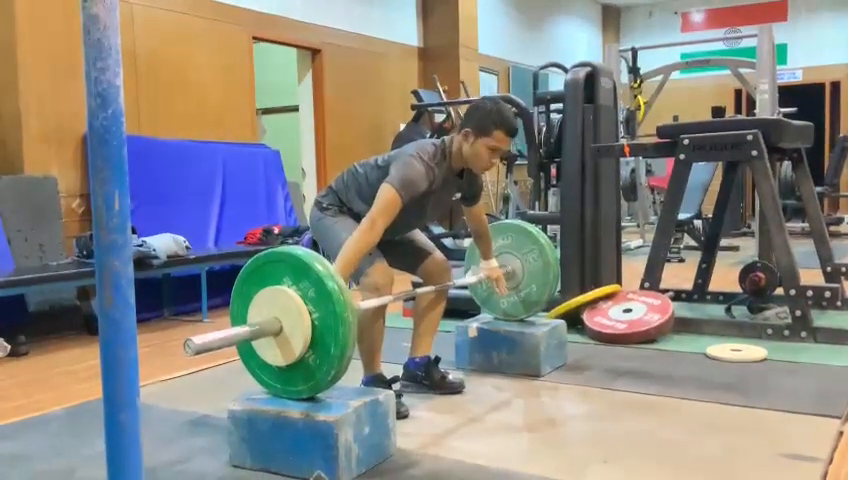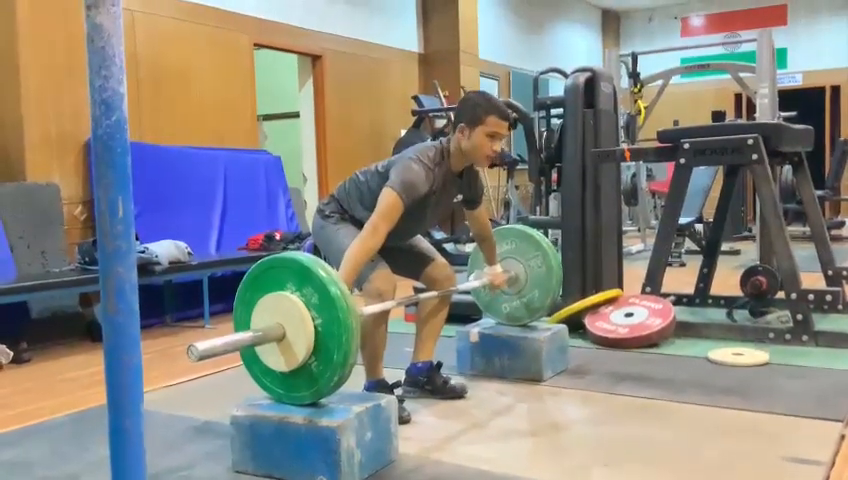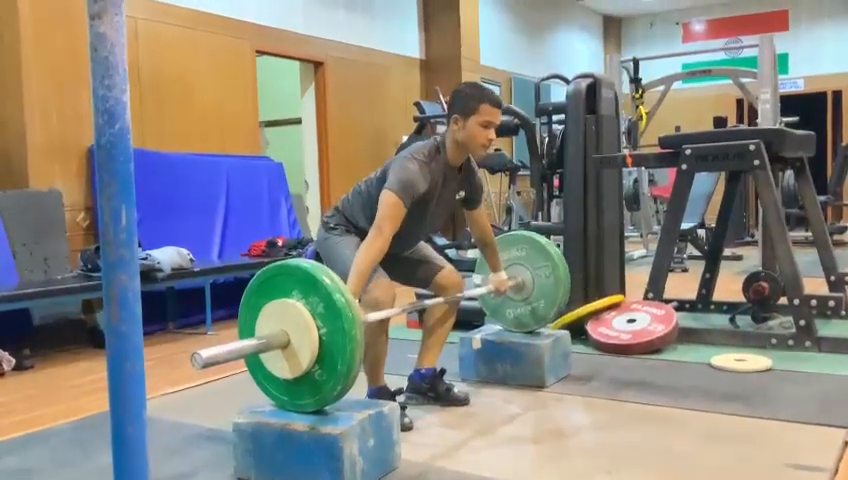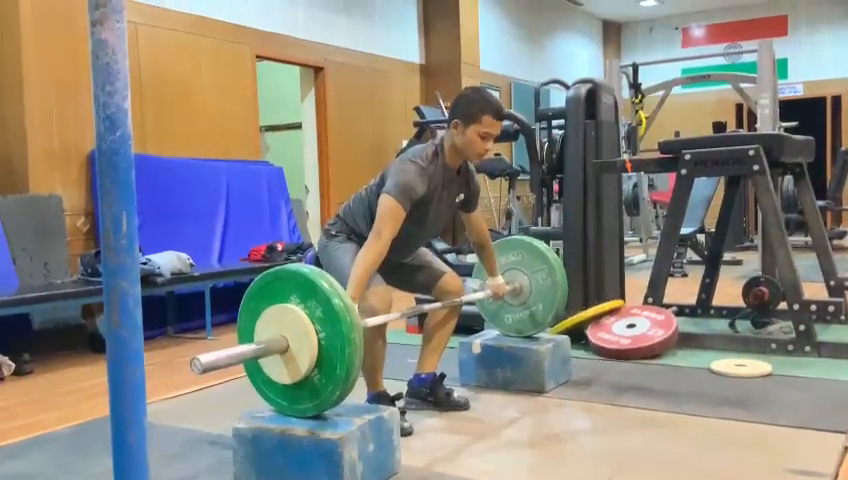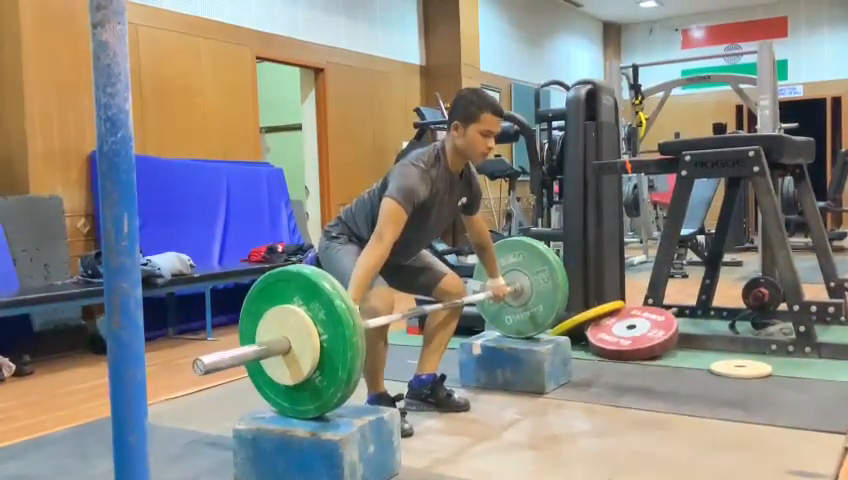
dt=0.5s
person 1, frame 1
left shoulder: (469, 175)
right shoulder: (419, 164)
left elbow: (478, 225)
right elbow: (371, 226)
left wrist: (489, 264)
left hip: (387, 219)
right hip: (337, 212)
left knee: (438, 271)
right knee: (378, 279)
left ankle: (418, 368)
right ankle: (373, 383)
person 1, frame 2
left shoulder: (469, 177)
right shoulder: (419, 167)
left elbow: (482, 230)
right elbow: (374, 230)
left wrist: (494, 268)
left hip: (391, 228)
right hip: (339, 219)
left knee: (443, 277)
right knee: (381, 286)
left ankle: (420, 373)
right ankle: (375, 388)
person 1, frame 3
left shoulder: (468, 174)
right shoulder: (416, 167)
left elbow: (482, 232)
right elbow: (379, 234)
left wrist: (498, 274)
right wrist: (348, 300)
left hip: (398, 240)
right hip: (345, 232)
left knee: (451, 283)
right knee: (381, 296)
left ankle: (423, 380)
right ankle: (378, 396)
person 1, frame 4
left shoulder: (466, 177)
right shoulder: (414, 170)
left elbow: (478, 235)
right elbow: (378, 238)
left wrist: (495, 277)
right wrist: (348, 303)
left hip: (399, 247)
right hip: (347, 239)
left knee: (452, 288)
right knee: (376, 303)
left ankle: (423, 384)
right ankle: (377, 400)
person 1, frame 5
left shoulder: (468, 180)
right shoulder: (417, 173)
left elbow: (480, 238)
right elbow: (380, 241)
left wrist: (496, 279)
right wrist: (349, 306)
left hip: (399, 249)
right hip: (347, 241)
left knee: (453, 289)
right knee: (379, 304)
left ankle: (423, 385)
right ankle: (378, 402)
